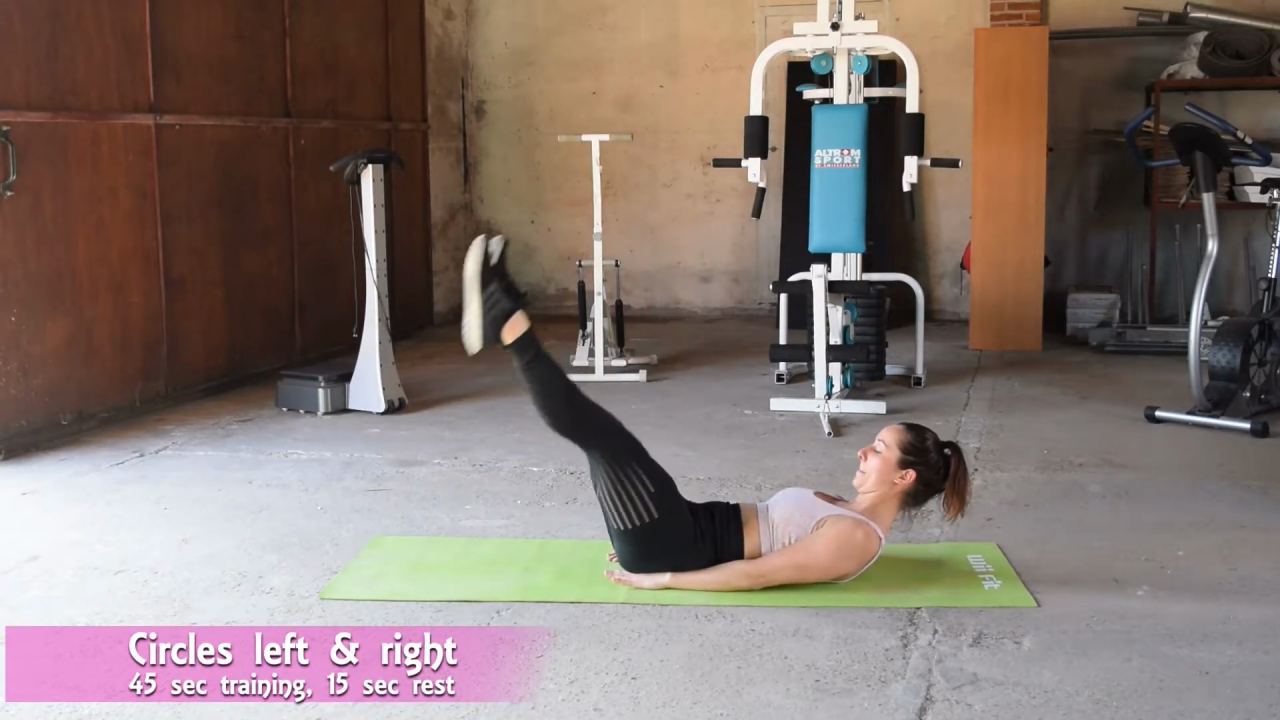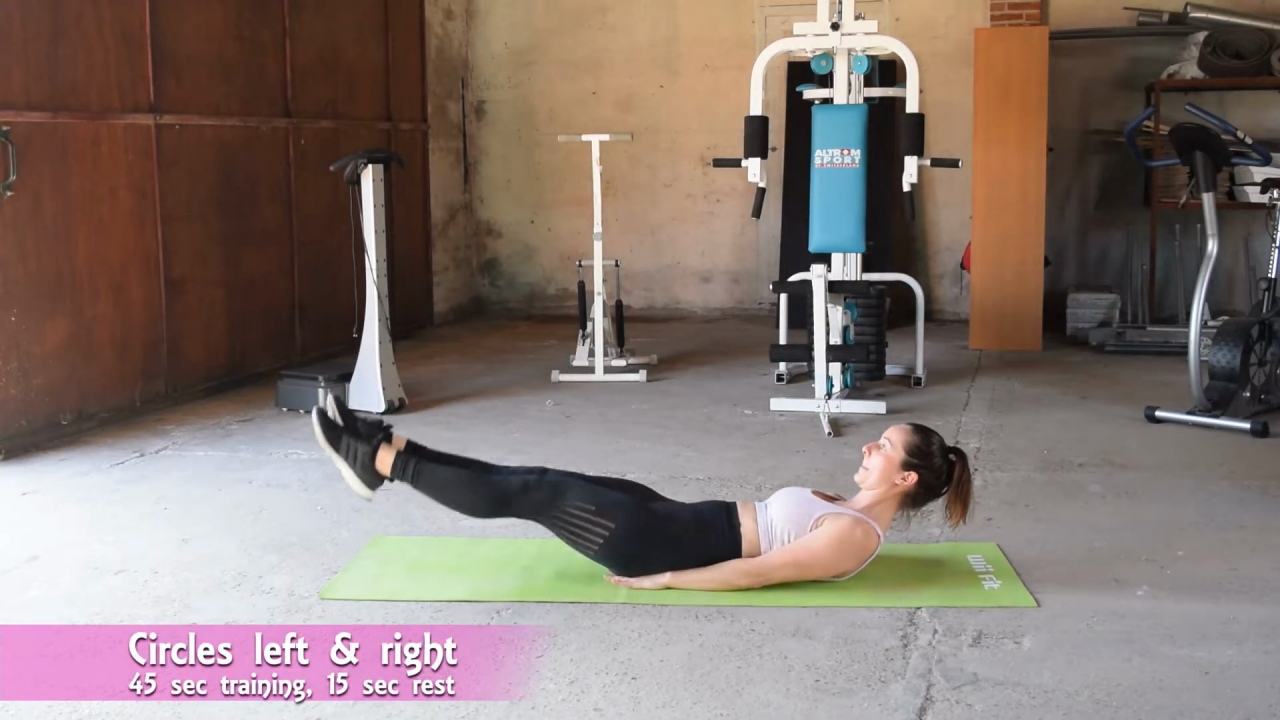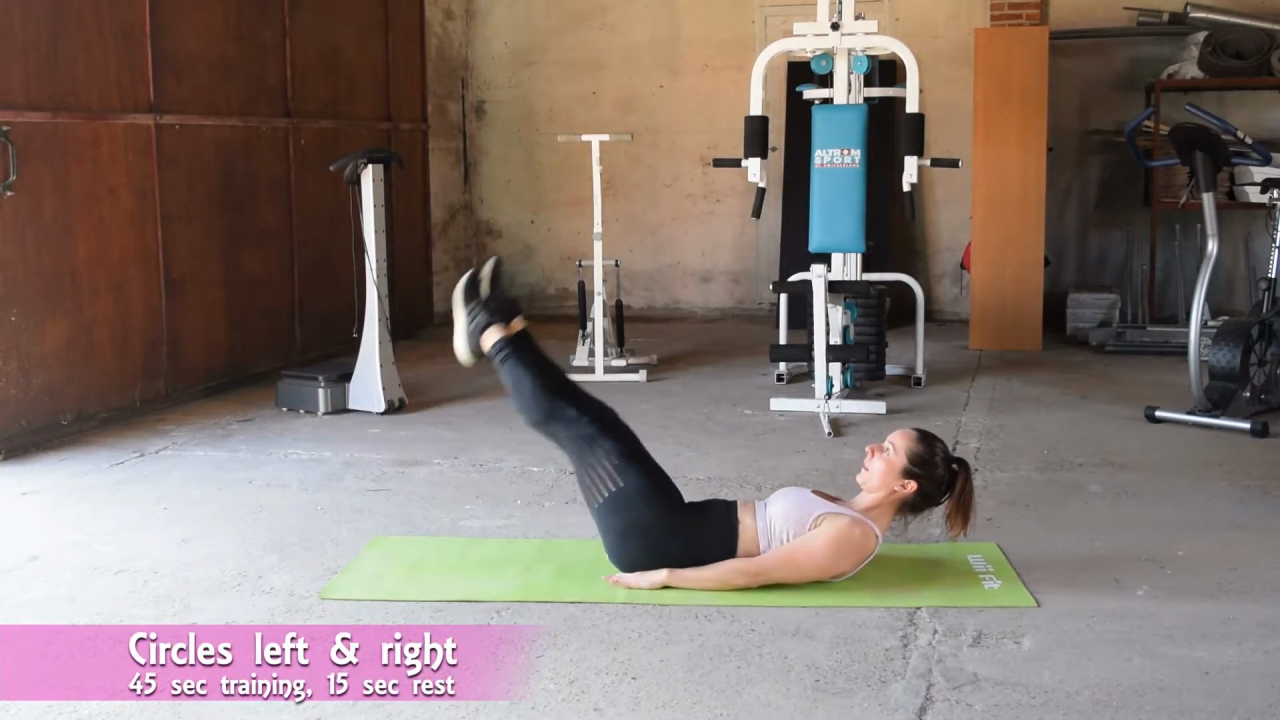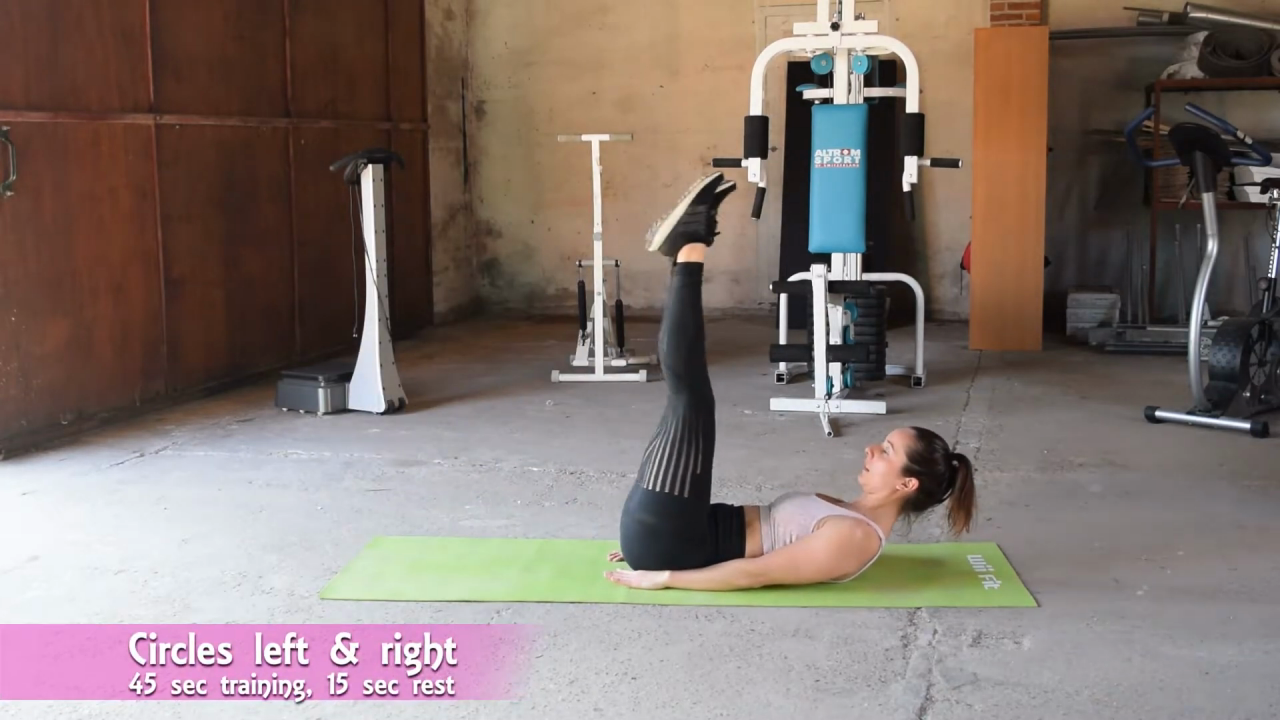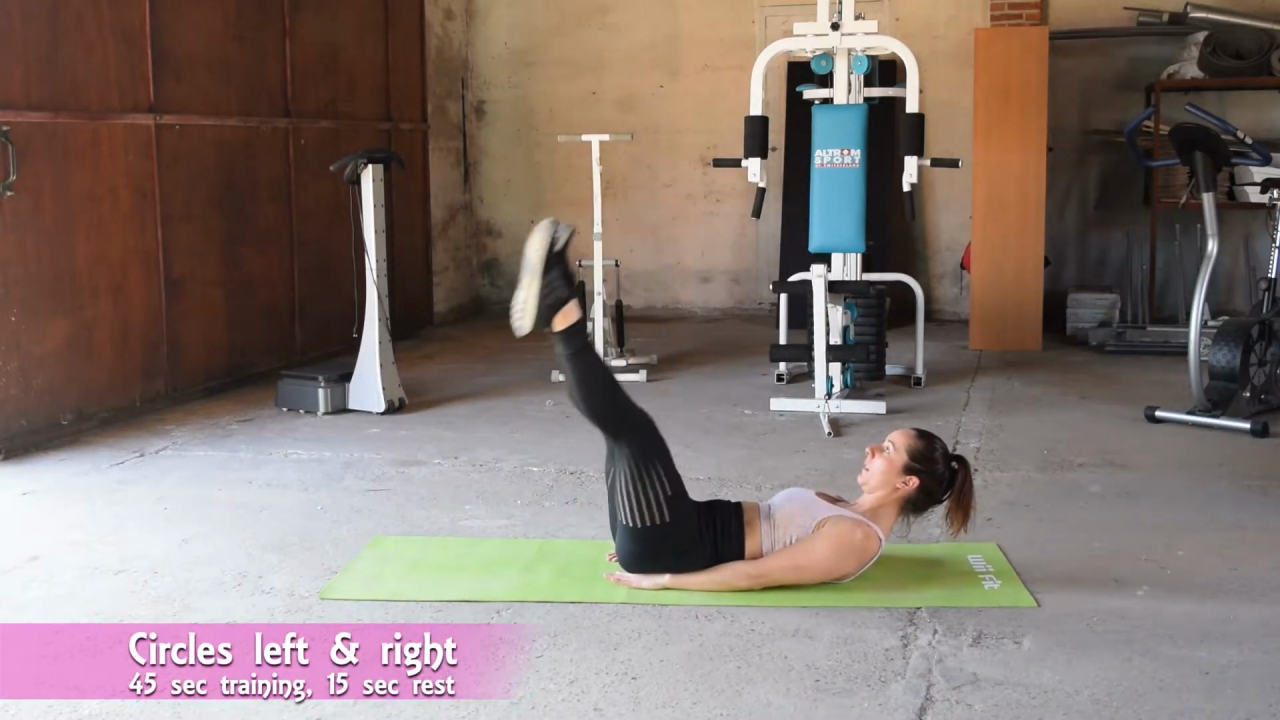
dt=0.4s
person 1, frame 1
left shoulder: (856, 538)
right shoulder: (855, 511)
left elbow: (757, 573)
left wrist: (662, 578)
left hip: (679, 548)
right hip: (696, 529)
left knee: (598, 434)
right knee: (594, 430)
left ankle: (509, 323)
right ankle: (508, 317)
person 1, frame 2
left shoulder: (853, 535)
right shoulder: (851, 509)
left elbow: (761, 572)
left wrist: (663, 577)
left hip: (671, 545)
right hip: (686, 522)
left knee: (534, 493)
right knee: (545, 483)
left ankle: (383, 458)
right ankle: (386, 451)
person 1, frame 3
left shoulder: (851, 538)
right shoulder: (854, 513)
left elbow: (754, 574)
left wrist: (661, 577)
left hip: (667, 542)
right hip: (691, 527)
left knee: (576, 428)
right knee: (599, 423)
left ankle: (490, 335)
right ankle: (504, 326)
person 1, frame 4
left shoulder: (856, 537)
right shoulder: (855, 515)
left elbow: (758, 574)
left wrist: (660, 577)
left hip: (666, 549)
right hip: (677, 538)
left knee: (689, 392)
left ankle: (688, 249)
person 1, frame 5
left shoulder: (856, 539)
right shoulder: (851, 512)
left elbow: (757, 575)
left wrist: (661, 579)
left hip: (668, 550)
right hip: (690, 526)
left knee: (629, 429)
left ankle: (561, 310)
right ankle: (559, 307)
